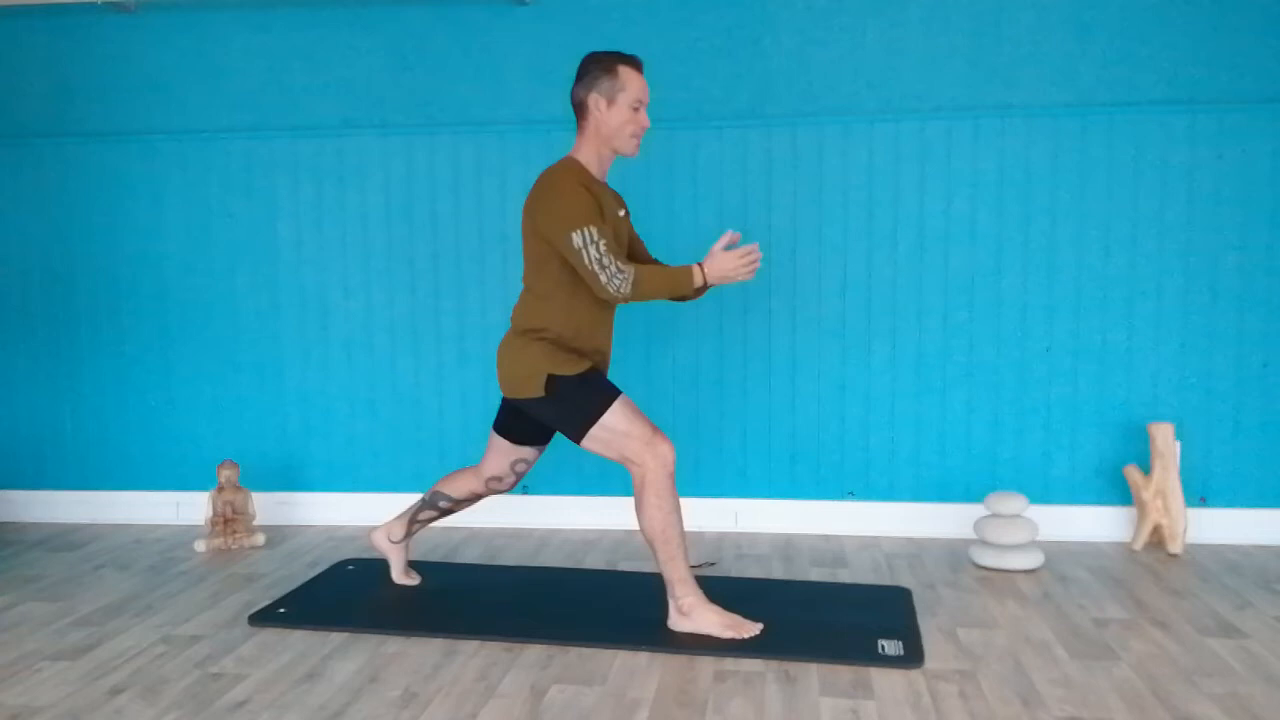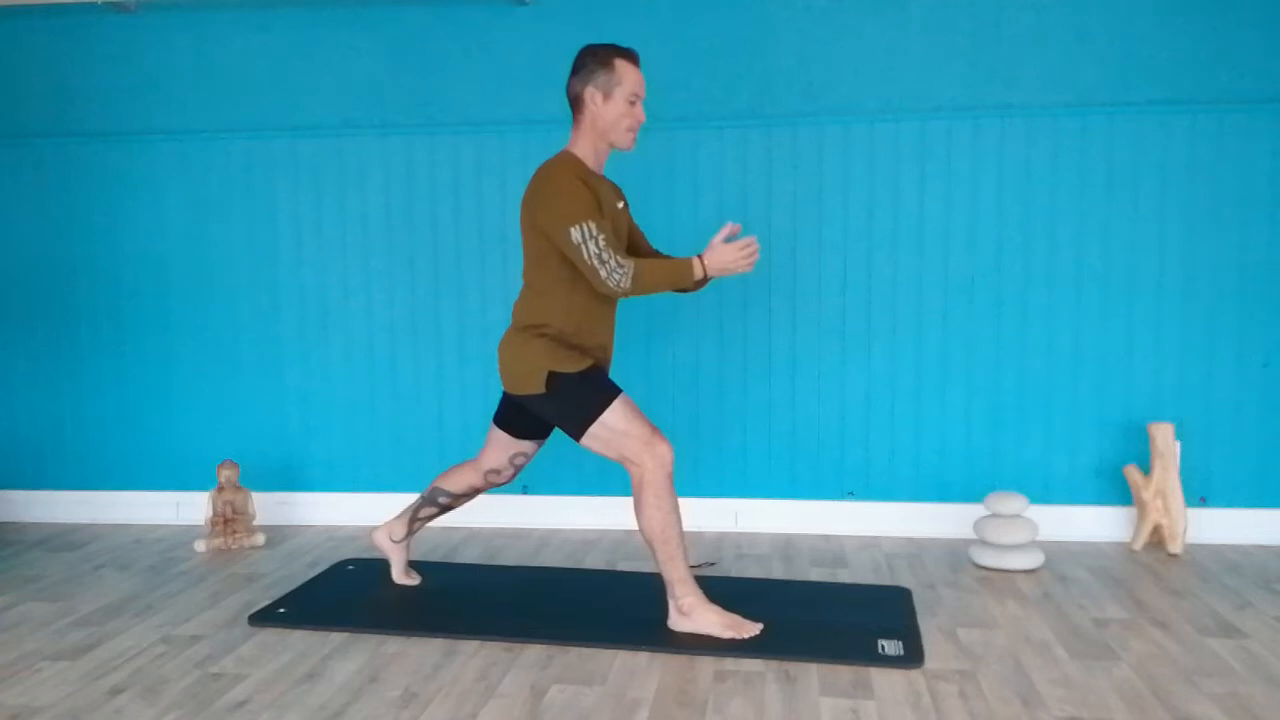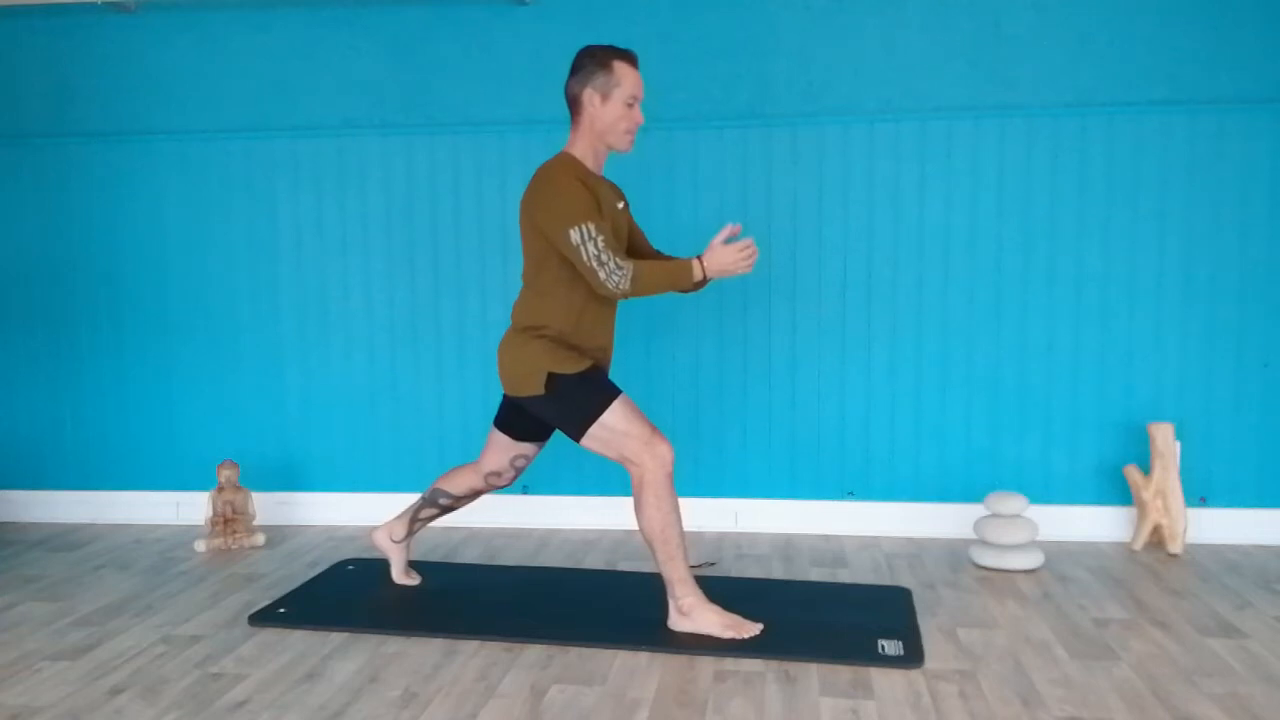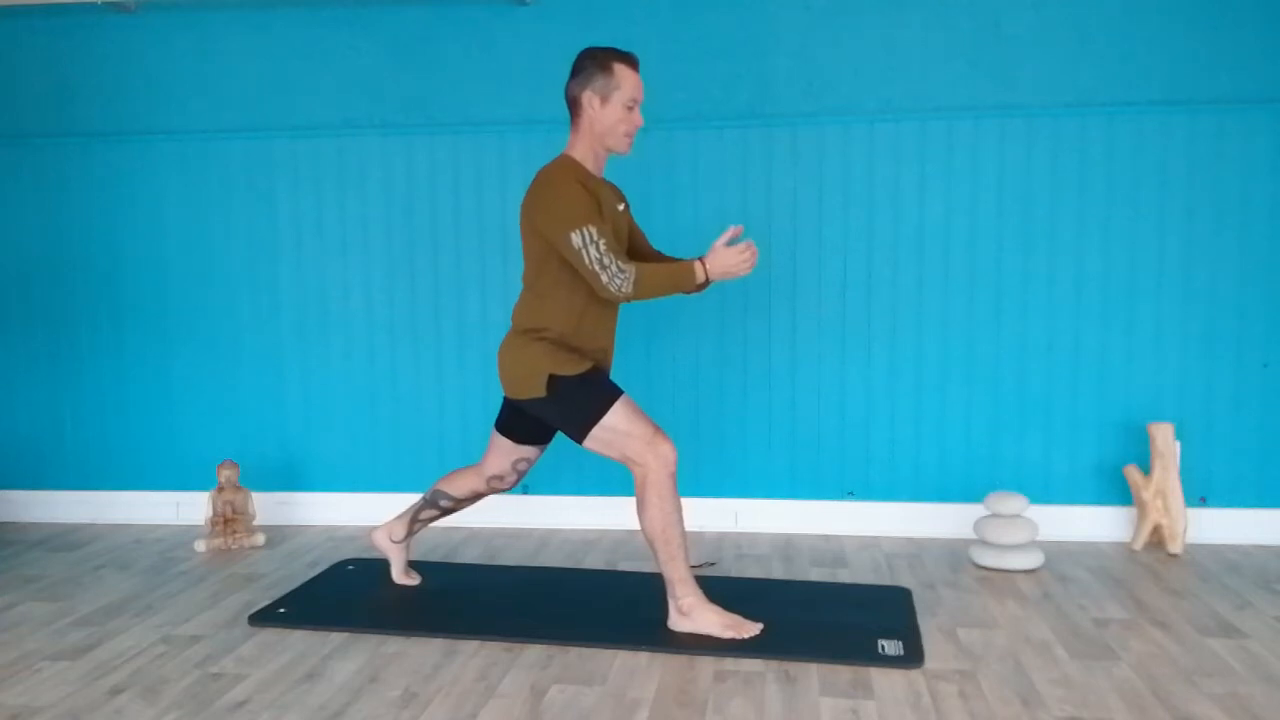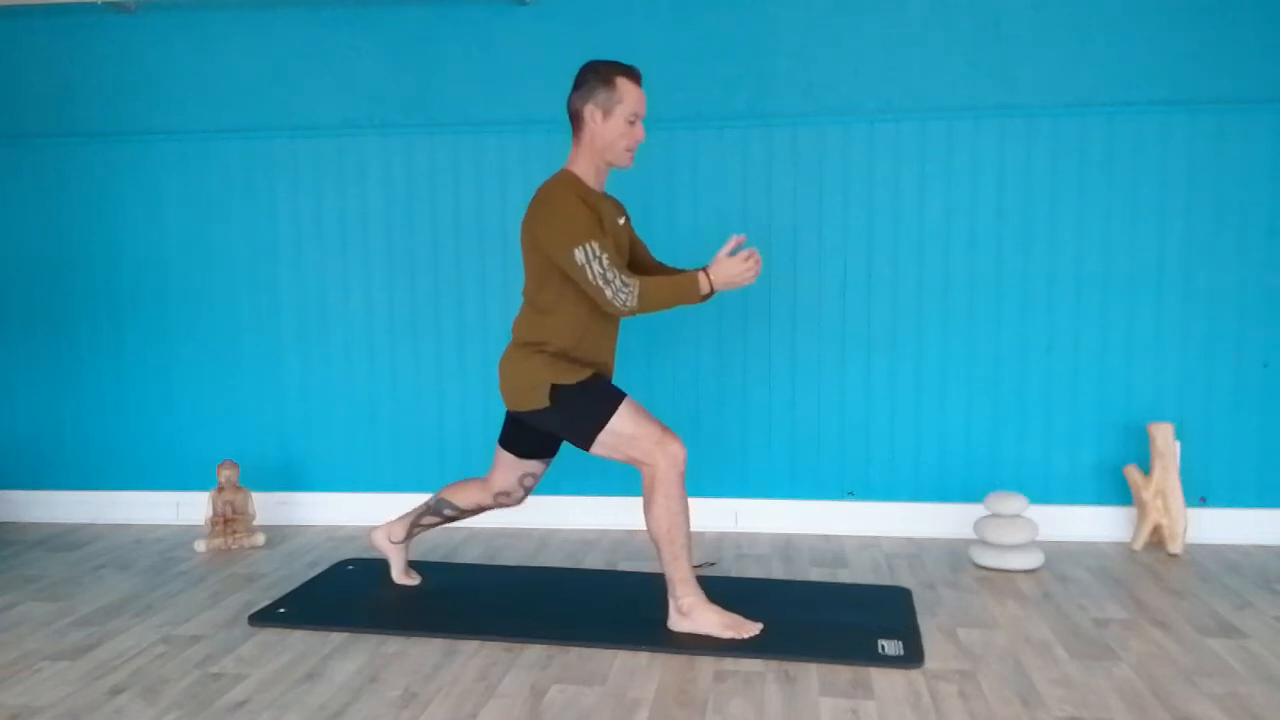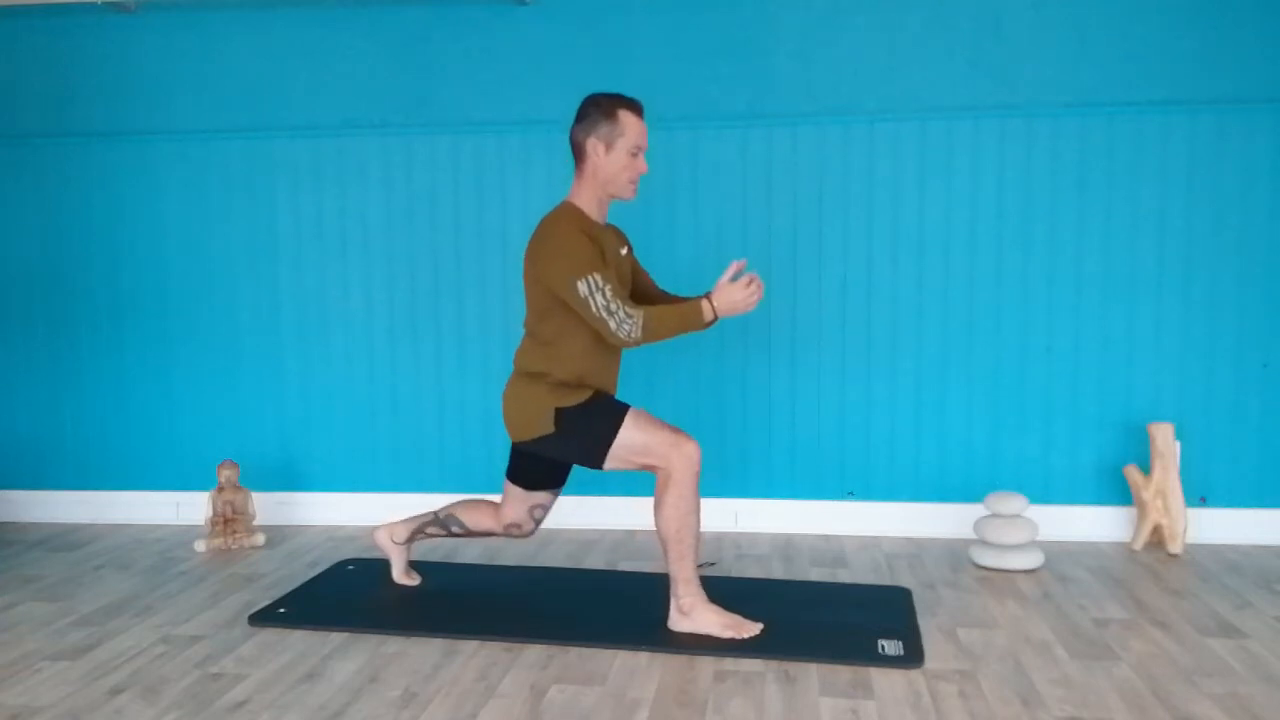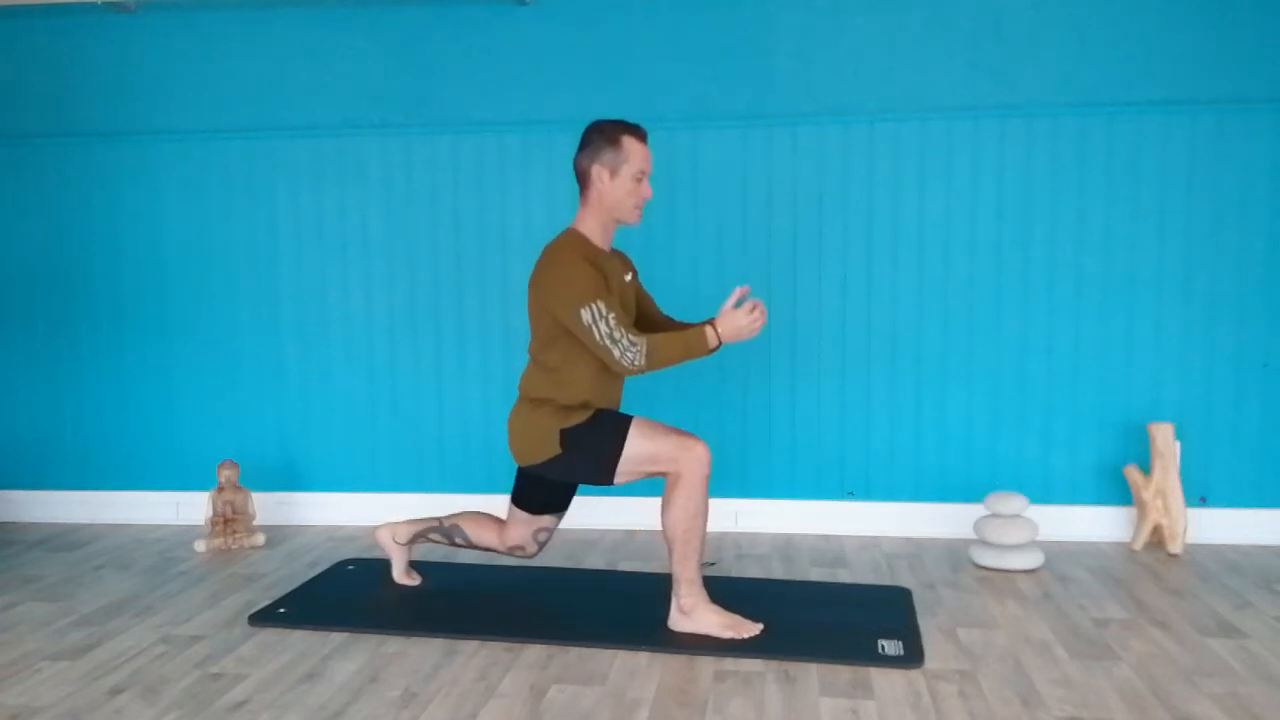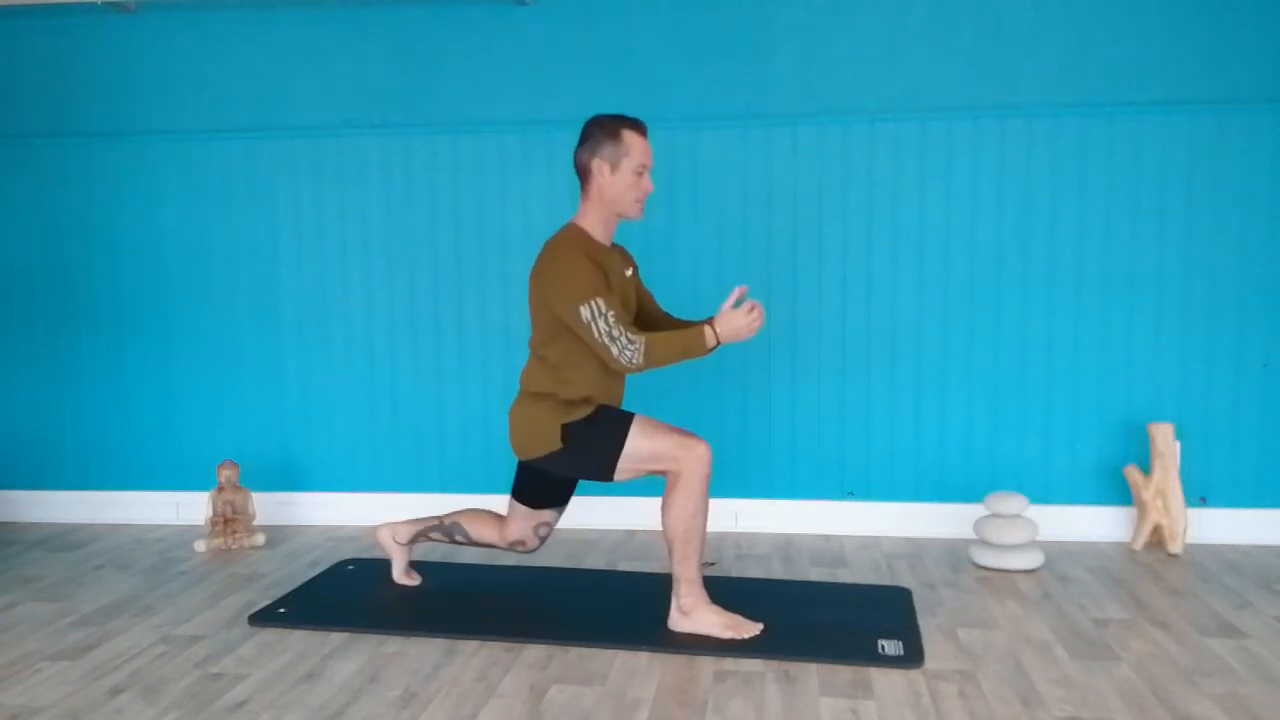
dt=0.3s
person 1, frame 1
left shoulder: (605, 198)
right shoulder: (562, 191)
left elbow: (643, 272)
right elbow: (614, 283)
left wrist: (704, 276)
right wrist: (703, 274)
left hip: (550, 363)
right hip: (546, 363)
left knee: (493, 476)
right knee: (655, 454)
left ankle: (394, 533)
right ankle: (687, 606)
person 1, frame 2
left shoulder: (605, 192)
right shoulder: (560, 184)
left elbow: (645, 262)
right elbow: (613, 277)
left wrist: (704, 266)
right wrist: (703, 265)
left hip: (553, 359)
right hip: (547, 360)
left knee: (491, 468)
right knee: (653, 454)
left ankle: (396, 532)
right ankle: (686, 605)
person 1, frame 3
left shoulder: (606, 193)
right shoulder: (558, 186)
left elbow: (646, 261)
right elbow: (613, 278)
left wrist: (704, 266)
right wrist: (701, 267)
left hip: (552, 360)
right hip: (547, 360)
left knee: (493, 471)
right knee: (653, 454)
left ankle: (396, 532)
right ankle: (687, 606)
person 1, frame 4
left shoulder: (606, 195)
right shoulder: (559, 188)
left elbow: (647, 262)
right elbow: (615, 280)
left wrist: (708, 266)
right wrist: (705, 269)
left hip: (553, 362)
right hip: (547, 362)
left knee: (495, 476)
right knee: (656, 454)
left ankle: (396, 532)
right ankle: (687, 605)
person 1, frame 5
left shoulder: (608, 209)
right shoulder: (560, 204)
left elbow: (651, 275)
right elbow: (619, 295)
left wrist: (707, 276)
right wrist: (708, 281)
left hip: (553, 374)
right hip: (548, 374)
left knee: (501, 489)
right knee: (665, 453)
left ankle: (396, 533)
right ankle: (687, 606)
person 1, frame 6
left shoulder: (611, 239)
right shoulder: (562, 238)
left elbow: (654, 304)
right elbow: (623, 326)
left wrist: (710, 300)
right wrist: (712, 308)
left hip: (553, 401)
right hip: (550, 404)
left knee: (511, 521)
right knee: (680, 454)
left ankle: (399, 535)
right ankle: (688, 605)
person 1, frame 7
left shoulder: (615, 264)
right shoulder: (567, 265)
left elbow: (658, 330)
right elbow: (627, 354)
left wrist: (715, 325)
right wrist: (715, 335)
left hip: (564, 426)
right hip: (555, 428)
left knee: (516, 542)
right knee: (690, 456)
left ankle: (401, 535)
right ankle: (689, 605)
person 1, frame 8
left shoulder: (615, 259)
right shoulder: (568, 260)
left elbow: (657, 327)
right elbow: (625, 351)
left wrist: (714, 323)
right wrist: (714, 334)
left hip: (564, 420)
right hip: (556, 421)
left knee: (516, 536)
right knee: (691, 456)
left ankle: (402, 535)
right ankle: (689, 606)
